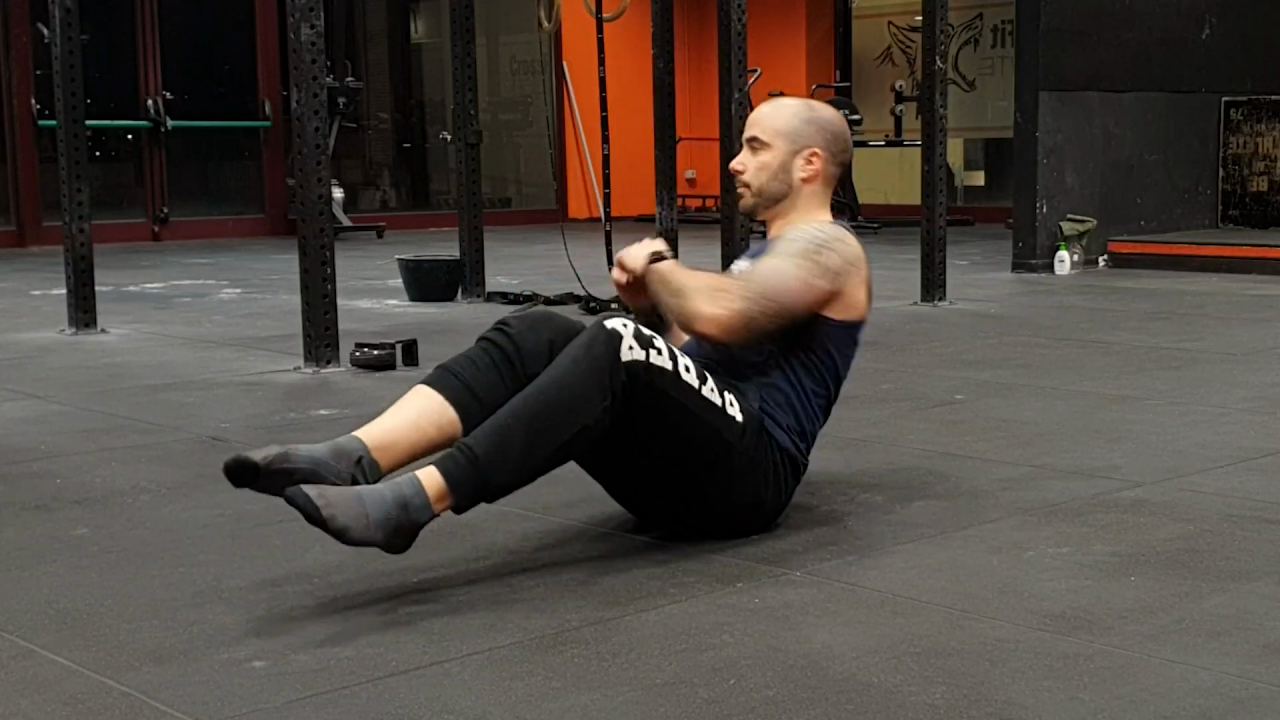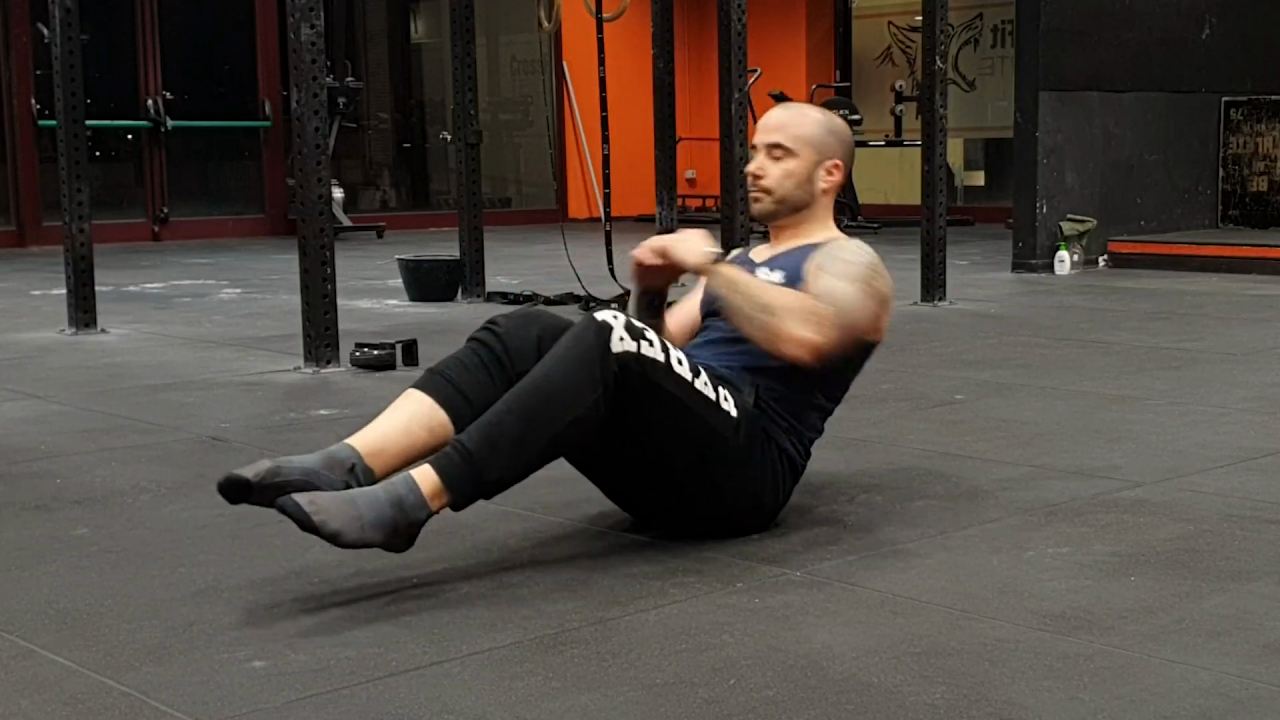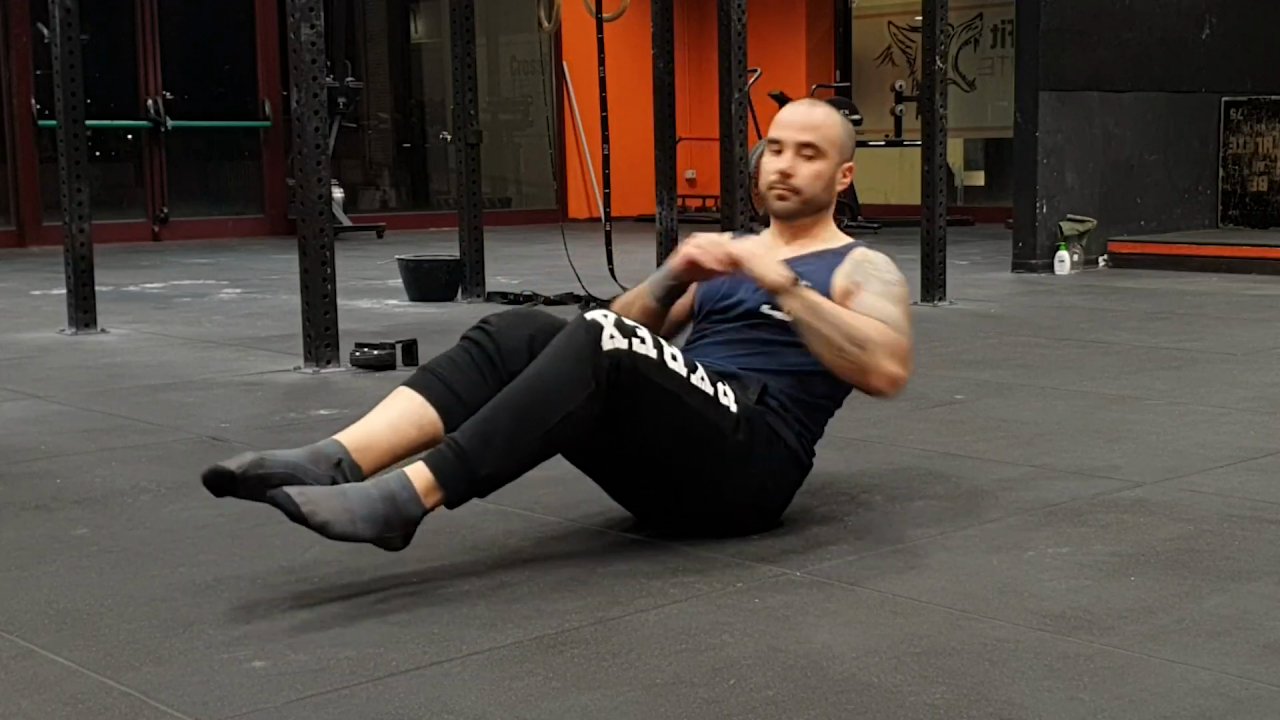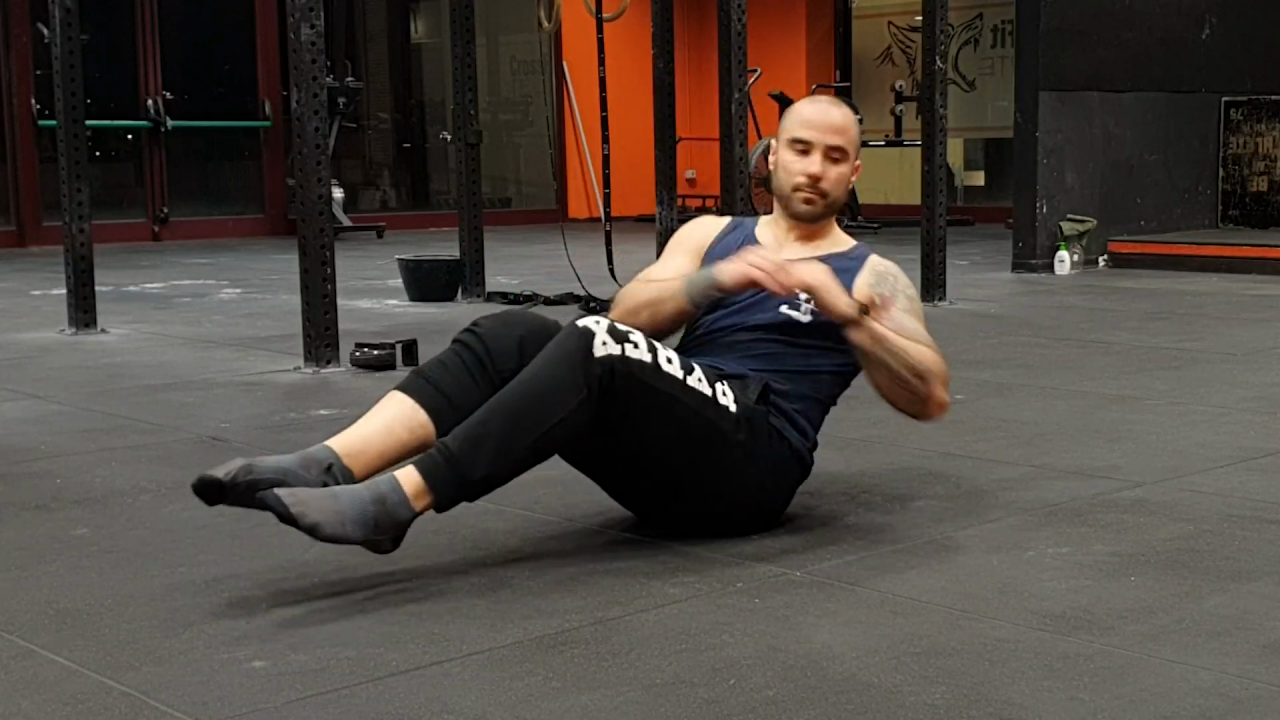
dt=0.1s
person 1, frame 1
left shoulder: (825, 247)
right shoulder: (775, 252)
left elbow: (717, 316)
left wrist: (656, 264)
right wrist: (647, 293)
left hip: (744, 470)
right hip: (668, 457)
left knee: (620, 344)
right knee: (536, 336)
left ankle: (413, 500)
right ankle: (349, 461)
person 1, frame 2
left shoulder: (848, 264)
right shoulder: (741, 255)
left elbow: (801, 340)
right elbow: (655, 353)
left wrist: (717, 271)
right wrist: (653, 281)
left hip: (743, 468)
right hip: (662, 455)
left knee: (608, 340)
right knee: (526, 335)
left ankle: (406, 502)
right ankle: (341, 468)
person 1, frame 3
left shoulder: (863, 268)
right shoulder: (738, 251)
left elbow: (886, 371)
right elbow: (633, 329)
left wrist: (781, 282)
right wrist: (678, 271)
left hip: (747, 463)
right hip: (662, 455)
left knee: (601, 341)
right knee: (520, 335)
left ankle: (402, 499)
right ankle: (330, 463)
person 1, frame 4
left shoulder: (873, 276)
right shoulder: (712, 235)
left elbow: (928, 396)
right elbow: (629, 313)
left wrist: (853, 312)
right wrist: (725, 278)
left hip: (748, 463)
right hip: (659, 449)
left knee: (593, 347)
right knee: (510, 337)
left ankle: (393, 501)
right ankle: (322, 469)
